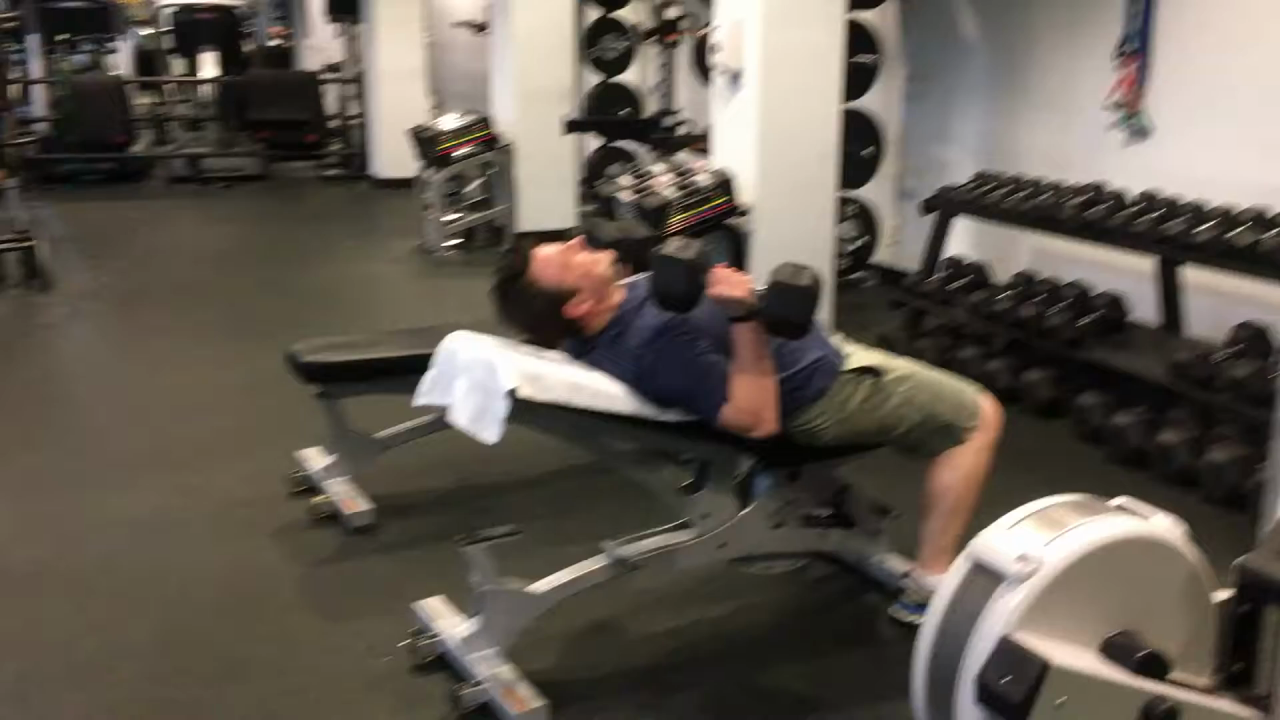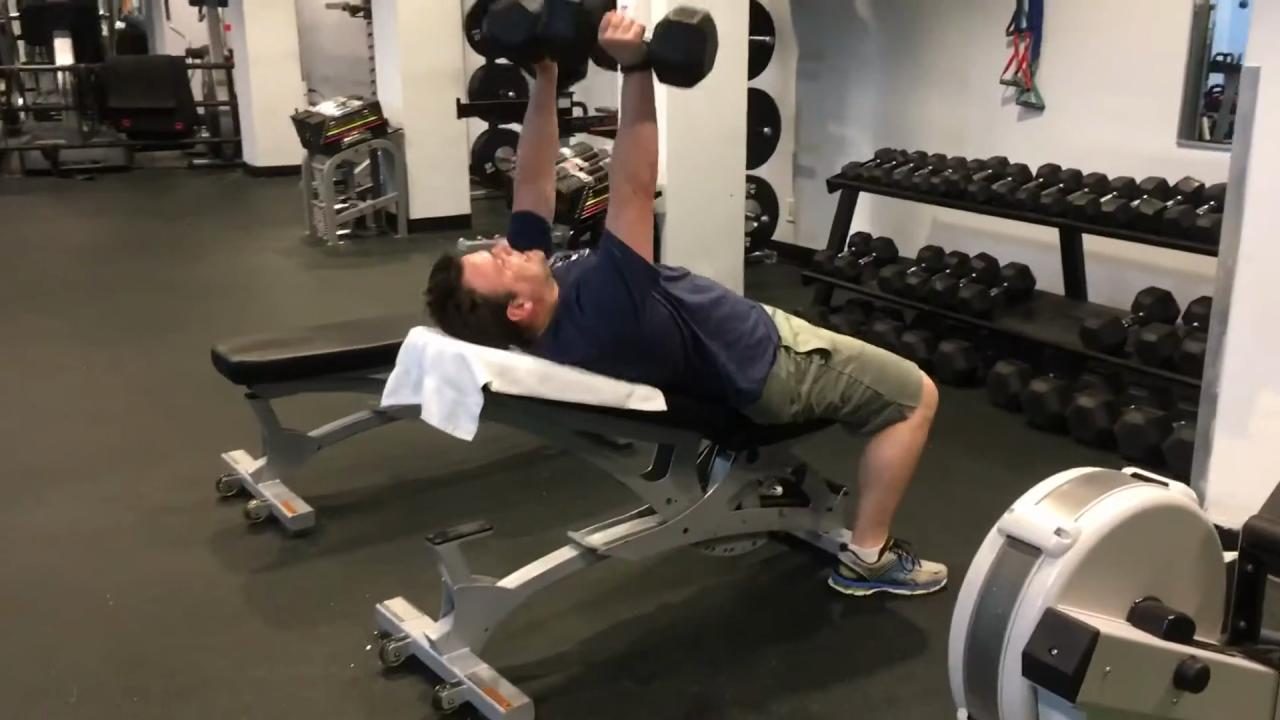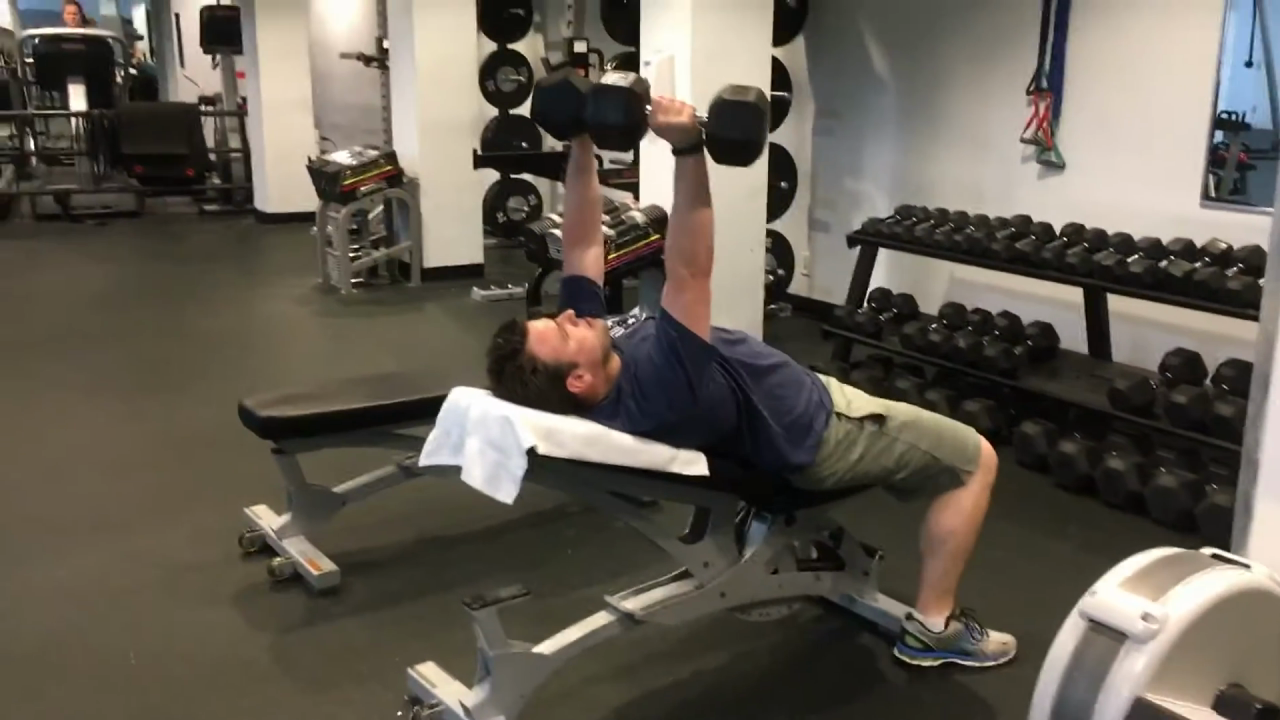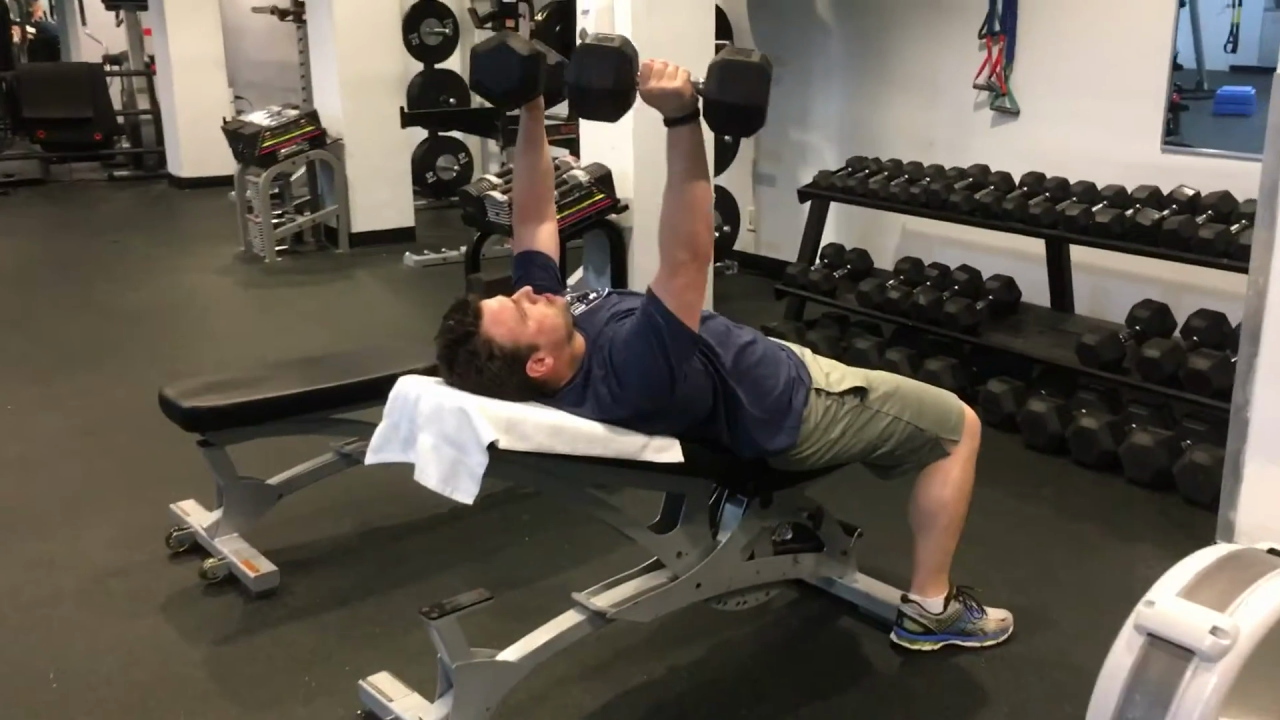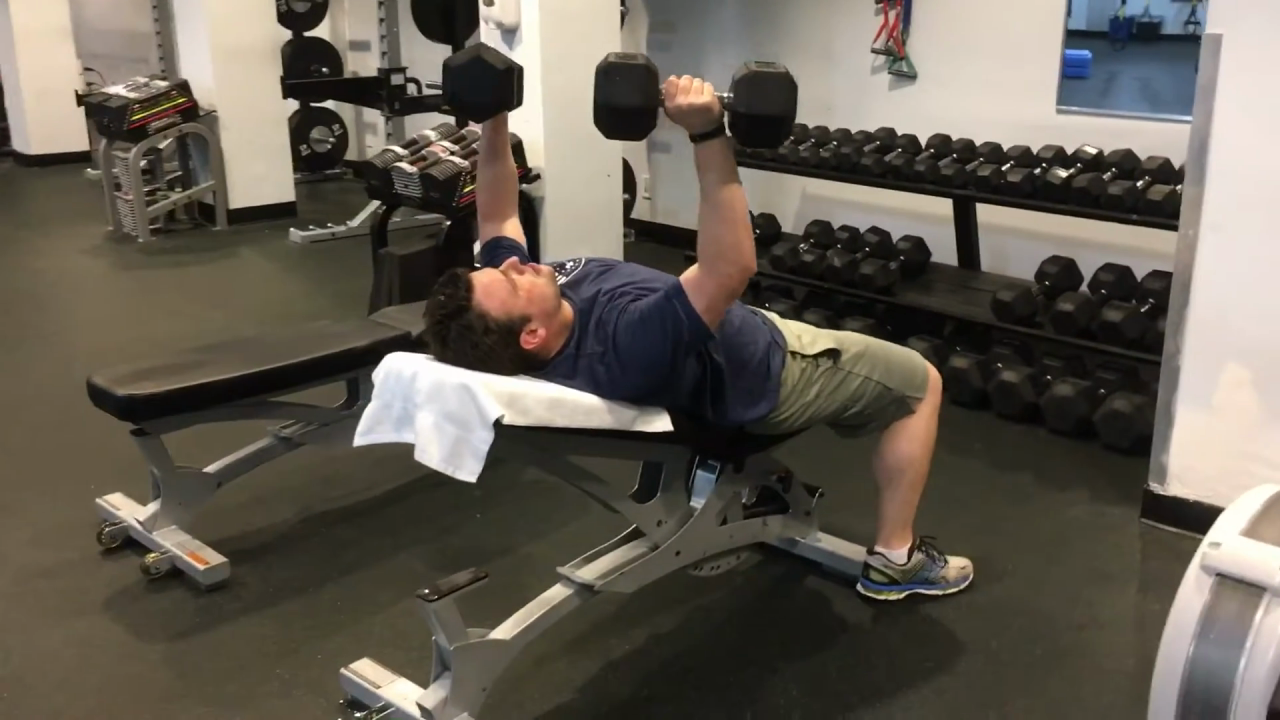
dt=1s
person 1, frame 1
left shoulder: (603, 325)
right shoulder: (649, 351)
right elbow: (758, 418)
right wrist: (743, 313)
right hip: (822, 386)
right knee: (979, 417)
right ankle: (930, 587)
person 1, frame 2
left shoulder: (520, 280)
right shoulder: (599, 319)
left elbow: (535, 180)
right elbow: (632, 194)
left wrist: (545, 72)
right wrist: (635, 68)
left hip: (739, 330)
right hip: (762, 366)
right knee: (915, 395)
right ankle: (868, 557)
person 1, frame 3
left shoulder: (583, 340)
right shoulder: (654, 395)
left elbow: (582, 245)
right elbow: (688, 273)
left wrist: (581, 143)
right wrist: (688, 148)
left hip: (791, 394)
right hip: (814, 431)
right knee: (975, 459)
right ankle: (932, 626)
person 1, frame 4
left shoulder: (532, 326)
right shoulder: (625, 378)
left elbow: (533, 221)
right elbow: (688, 259)
left wrist: (530, 110)
right wrist: (681, 118)
right hip: (789, 406)
right knee: (959, 425)
right ankle: (930, 608)
person 1, frame 5
left shoulder: (510, 306)
right shoulder: (618, 350)
left elbow: (495, 217)
right elbow: (730, 268)
left wrist: (493, 119)
right wrist: (708, 133)
left hip: (731, 342)
right hip: (763, 369)
right knee: (920, 383)
right ankle: (895, 559)
